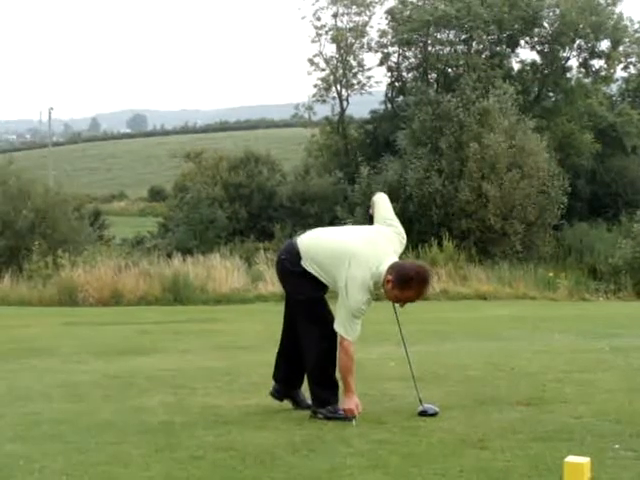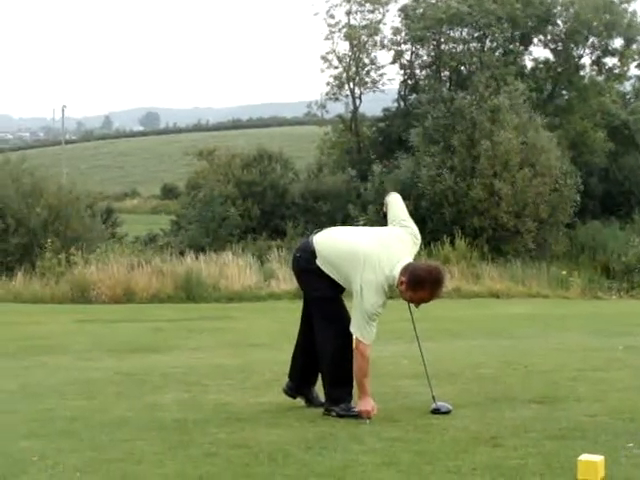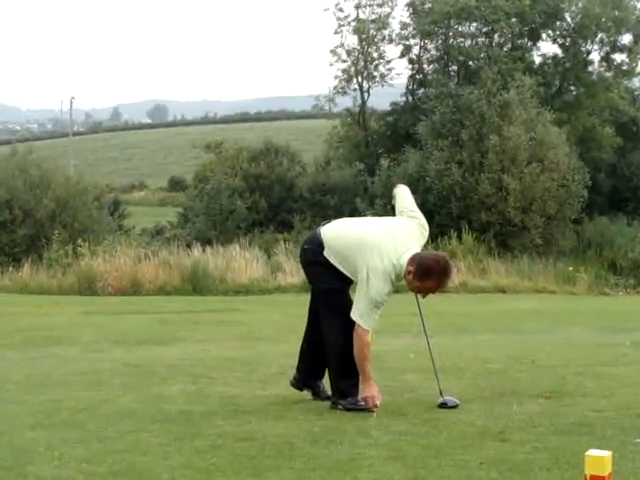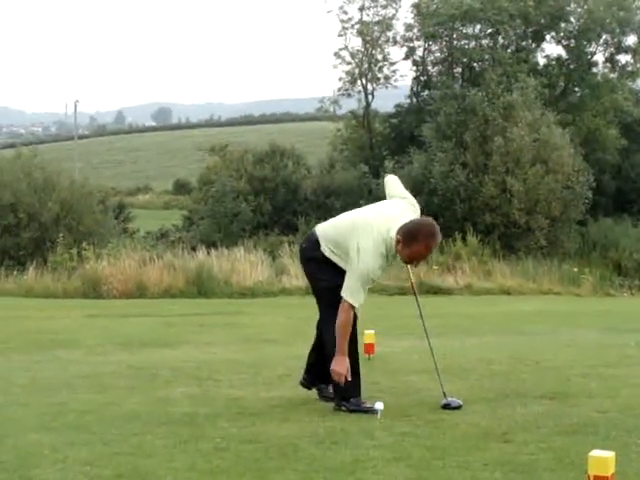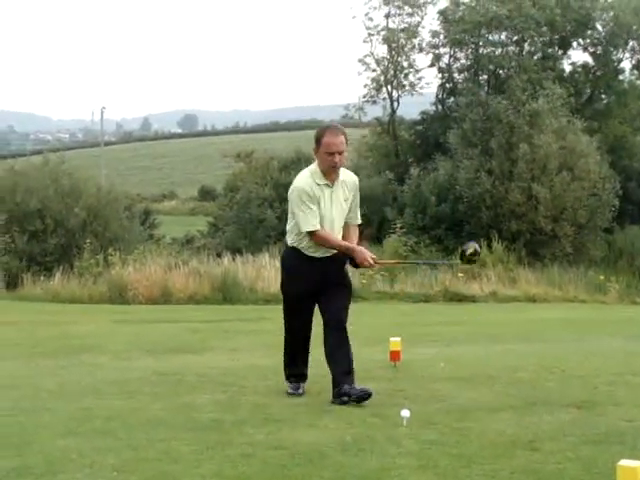
dt=1s
person 1, frame 1
left shoulder: (396, 237)
right shoulder: (359, 287)
left elbow: (379, 197)
right elbow: (345, 343)
right wrist: (349, 394)
left hip: (306, 254)
right hip: (294, 264)
left knee: (300, 326)
right knee: (322, 331)
left ankle: (285, 385)
right ankle: (324, 403)
person 1, frame 2
left shoulder: (411, 238)
right shoulder: (374, 288)
left elbow: (392, 197)
right elbow: (362, 345)
right wrist: (364, 397)
left hip: (325, 252)
right hip: (310, 262)
left knee: (317, 323)
right knee: (337, 329)
left ankle: (299, 383)
right ankle: (337, 400)
person 1, frame 3
left shoulder: (419, 228)
right shoulder: (380, 278)
left elbow: (400, 190)
right elbow: (360, 331)
right wrist: (367, 383)
left hip: (333, 245)
right hip: (318, 254)
left knee: (325, 315)
right knee: (341, 321)
left ankle: (306, 376)
right ankle: (344, 394)
person 1, frame 4
left shoulder: (411, 212)
right shoulder: (371, 256)
left elbow: (390, 179)
right elbow: (348, 306)
right wrist: (340, 356)
left hip: (335, 247)
right hip: (318, 254)
left knee: (331, 316)
right knee: (337, 315)
left ankle: (315, 376)
right ankle: (346, 395)
person 1, frame 5
left shoulder: (351, 181)
right shoulder: (302, 186)
left elbow: (352, 222)
right elbow: (314, 233)
left wrist: (353, 250)
right wrist: (353, 250)
left hip: (333, 262)
right hip: (300, 262)
left knee: (336, 323)
right knee: (298, 325)
left ankle: (343, 386)
right ankle: (296, 378)
